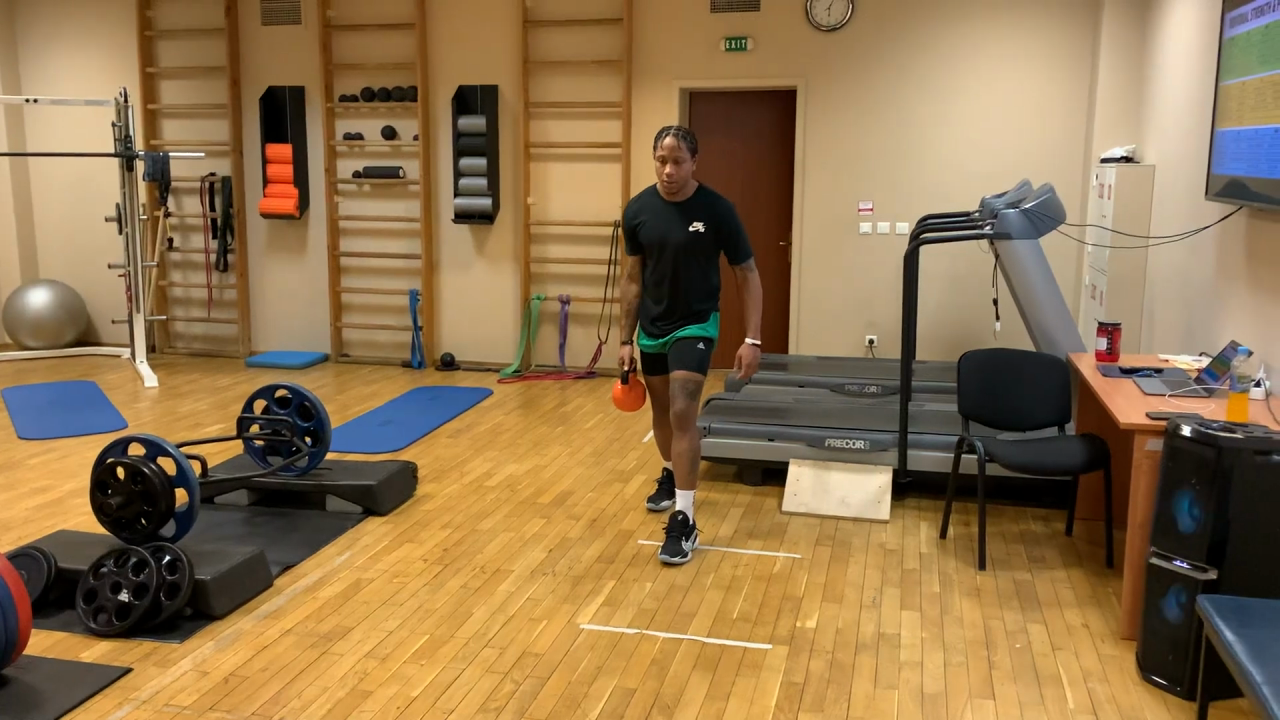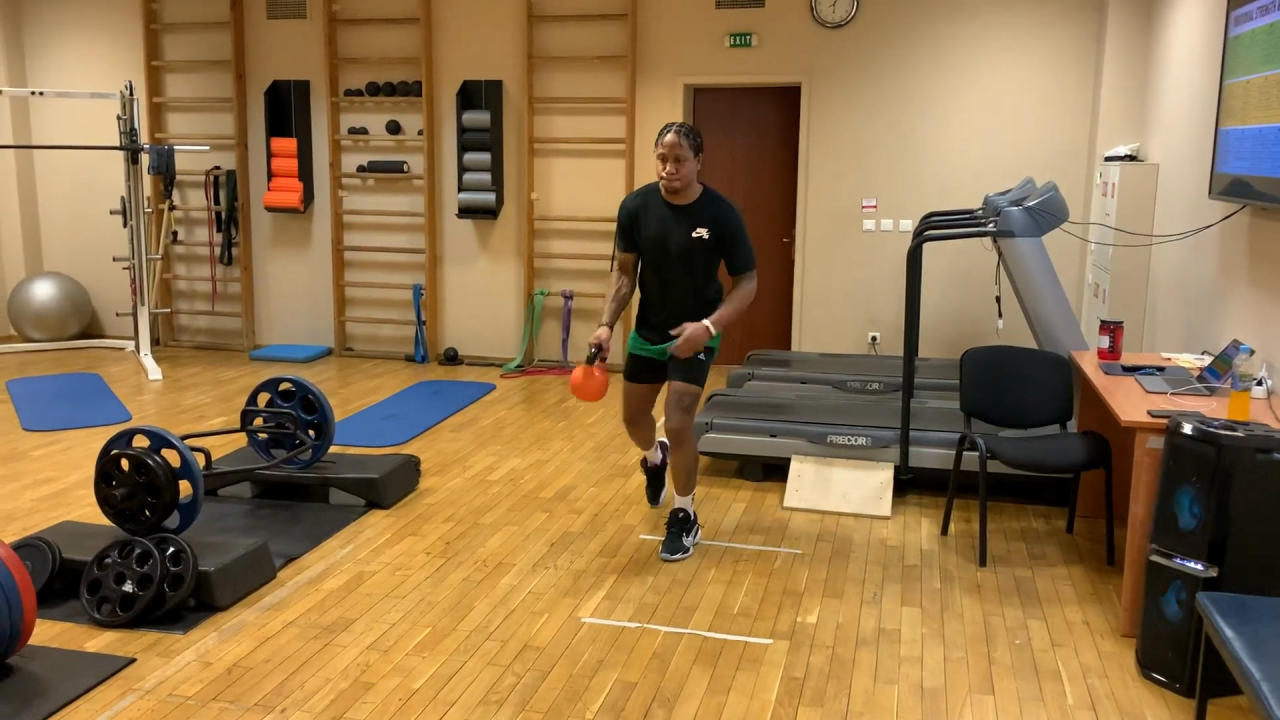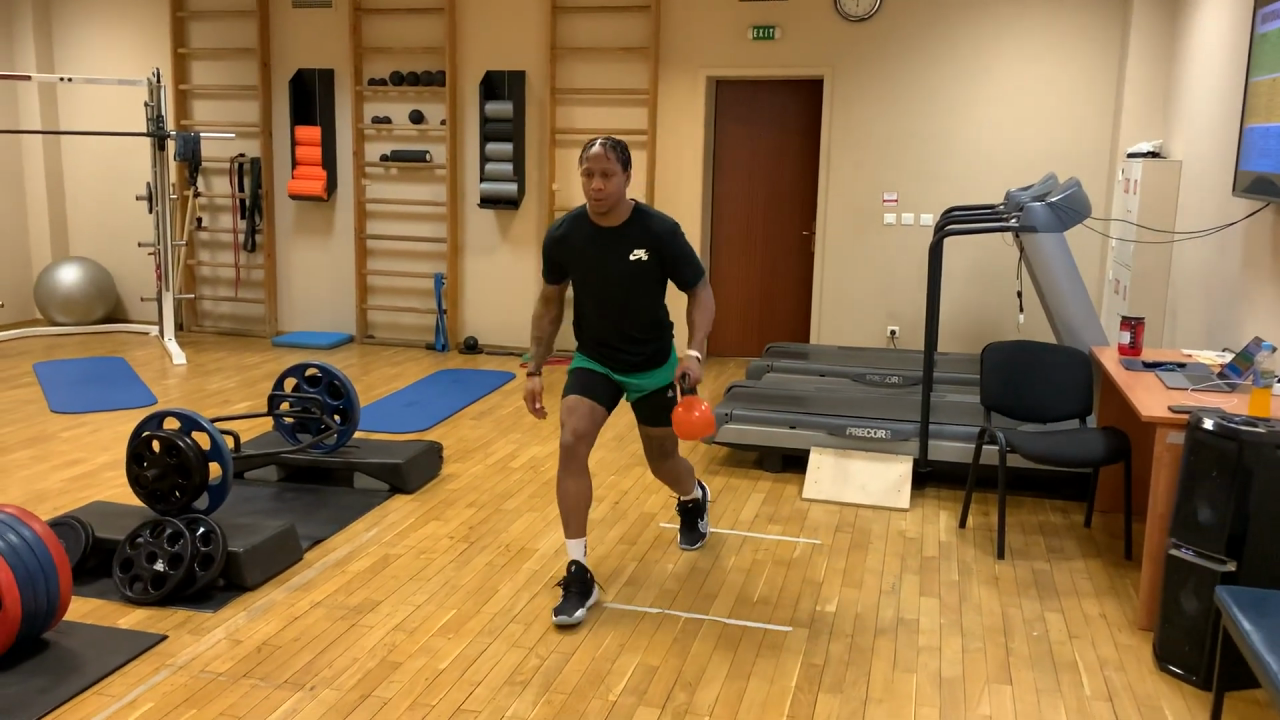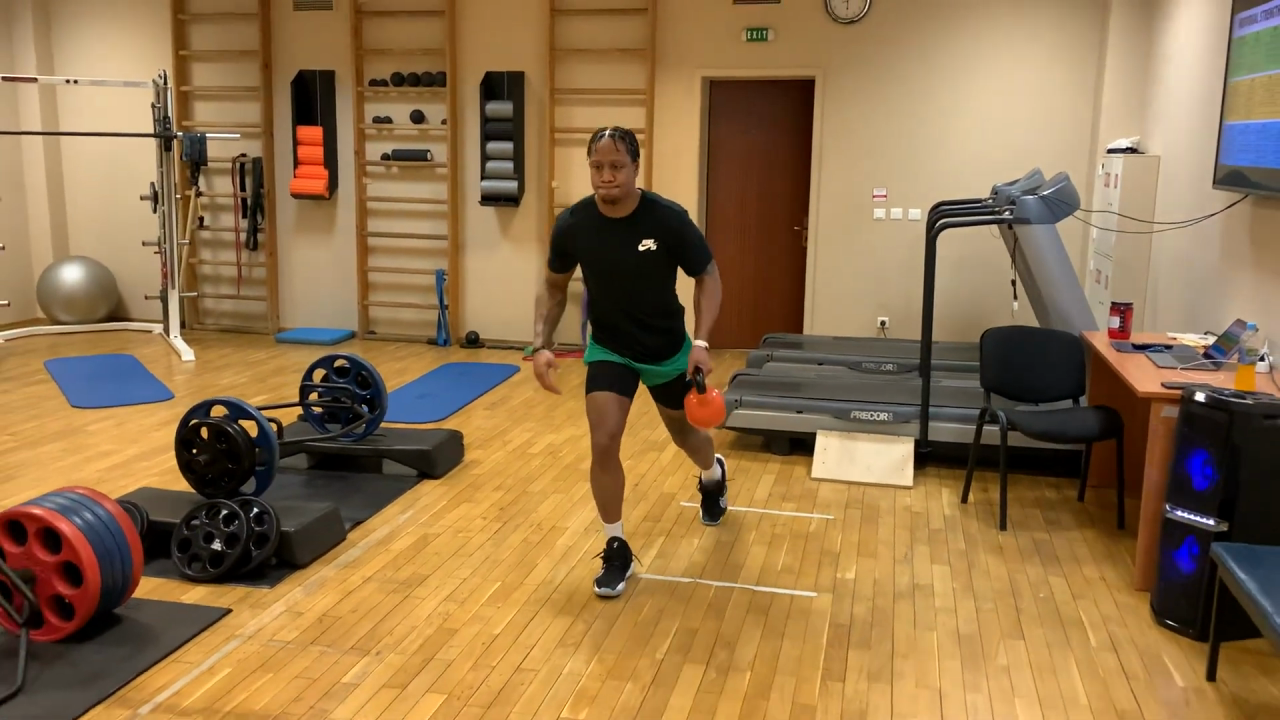
dt=0.7s
person 1, frame 1
left shoulder: (717, 210)
right shoulder: (637, 210)
left elbow: (747, 274)
right elbow: (633, 278)
left wrist: (752, 338)
right wrist: (626, 339)
left hip: (695, 325)
right hip: (651, 327)
left knee: (682, 413)
right knee: (660, 410)
left ankle: (684, 520)
right ankle: (670, 476)
person 1, frame 2
left shoulder: (721, 215)
right shoulder: (636, 206)
left elbow: (745, 282)
right elbow: (625, 271)
left wrist: (709, 326)
right wrist: (606, 323)
left hip: (694, 333)
right hip: (647, 331)
left knee: (678, 423)
right knee: (633, 418)
left ankle: (684, 517)
right ankle: (655, 458)
person 1, frame 3
left shoulder: (660, 231)
right shoulder: (562, 235)
left elbow: (700, 291)
right elbow: (550, 301)
left wrist: (694, 352)
right wrist: (534, 370)
left hip: (653, 363)
right hip: (593, 360)
left knee: (662, 462)
right knee: (571, 447)
left ankle: (694, 500)
right ankle: (578, 572)
person 1, frame 4
left shoulder: (669, 219)
right shoulder: (572, 224)
left elbow: (707, 277)
right elbow: (554, 286)
left wrist: (700, 341)
right wrist: (541, 345)
left hip: (667, 349)
right hip: (608, 349)
left knee: (686, 434)
right knee: (603, 444)
left ankle: (713, 474)
right ankle: (616, 548)
